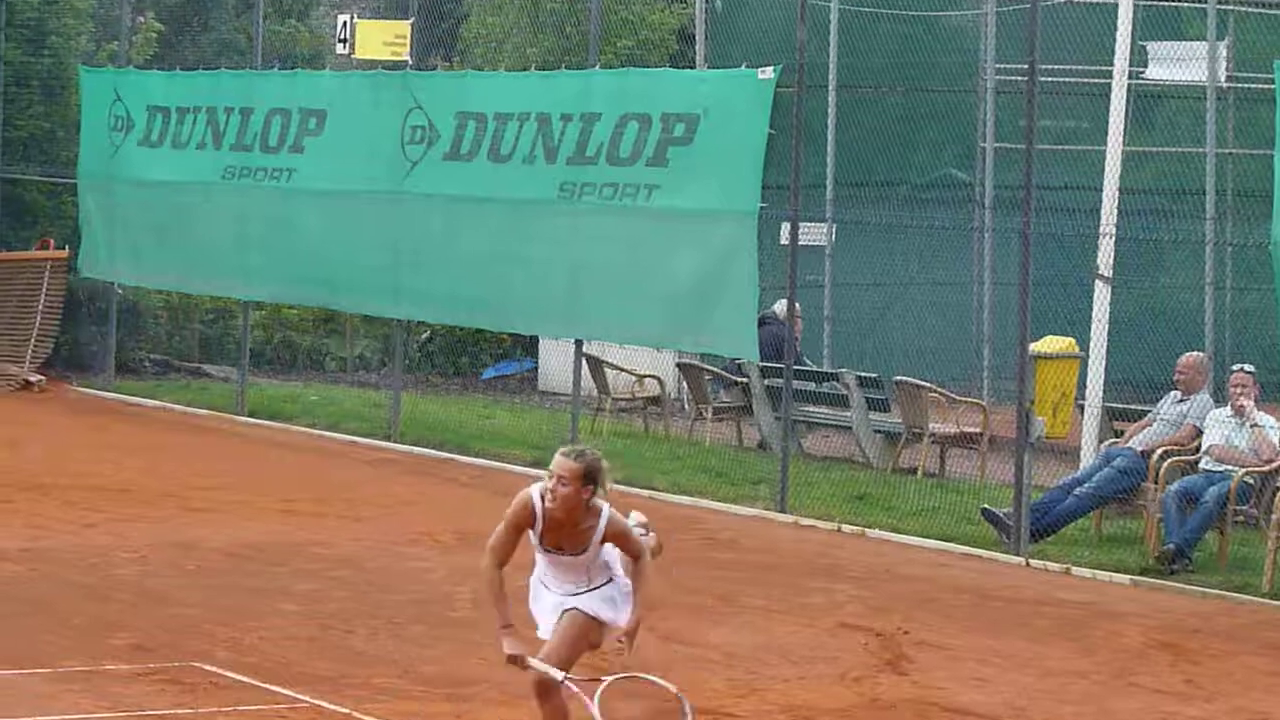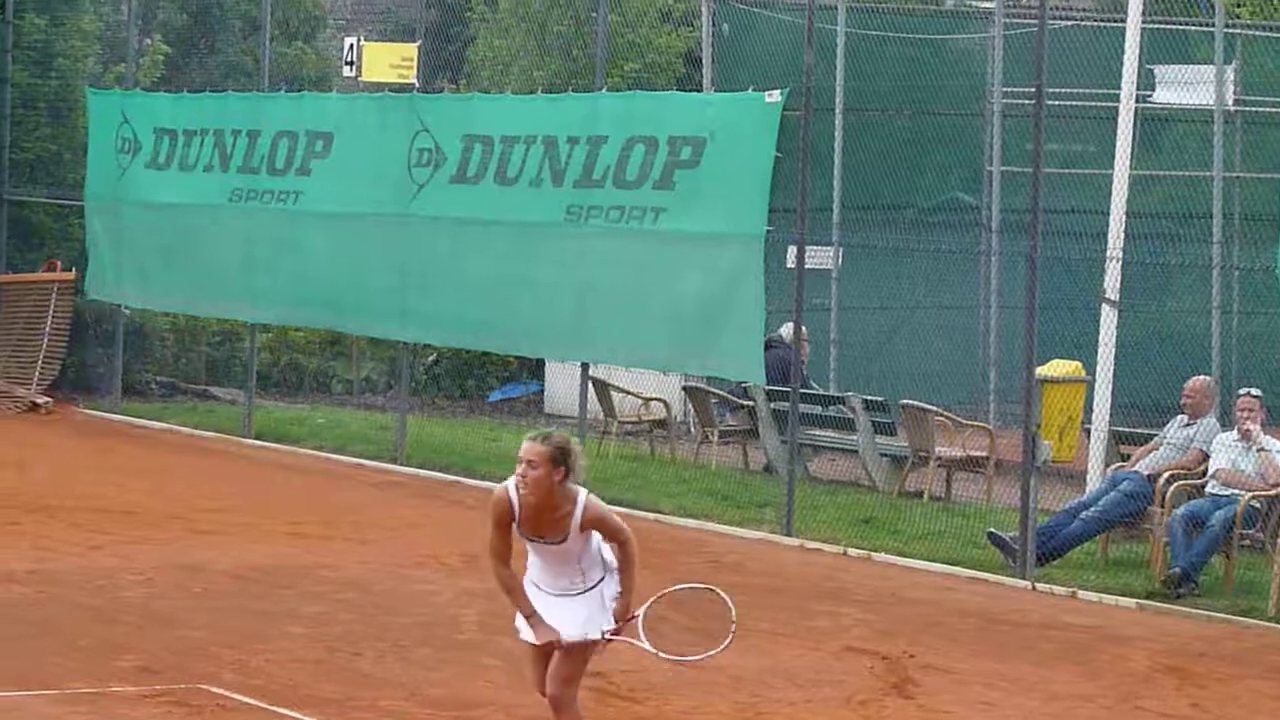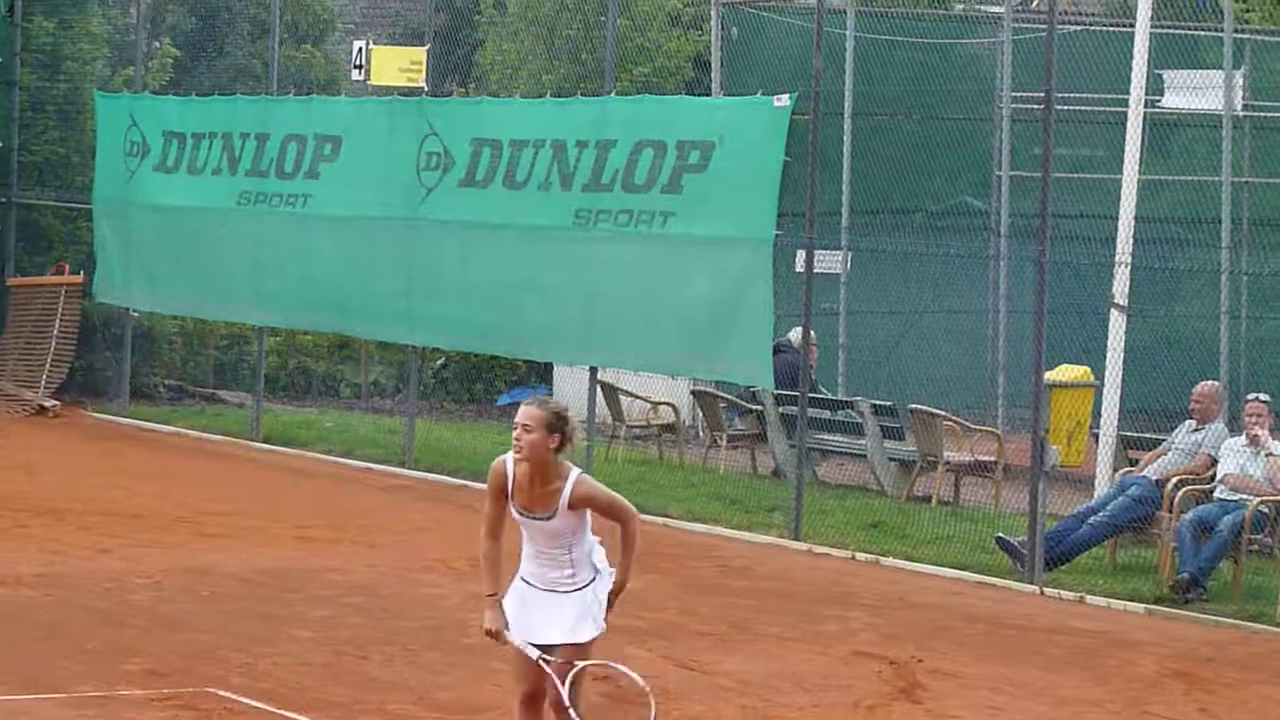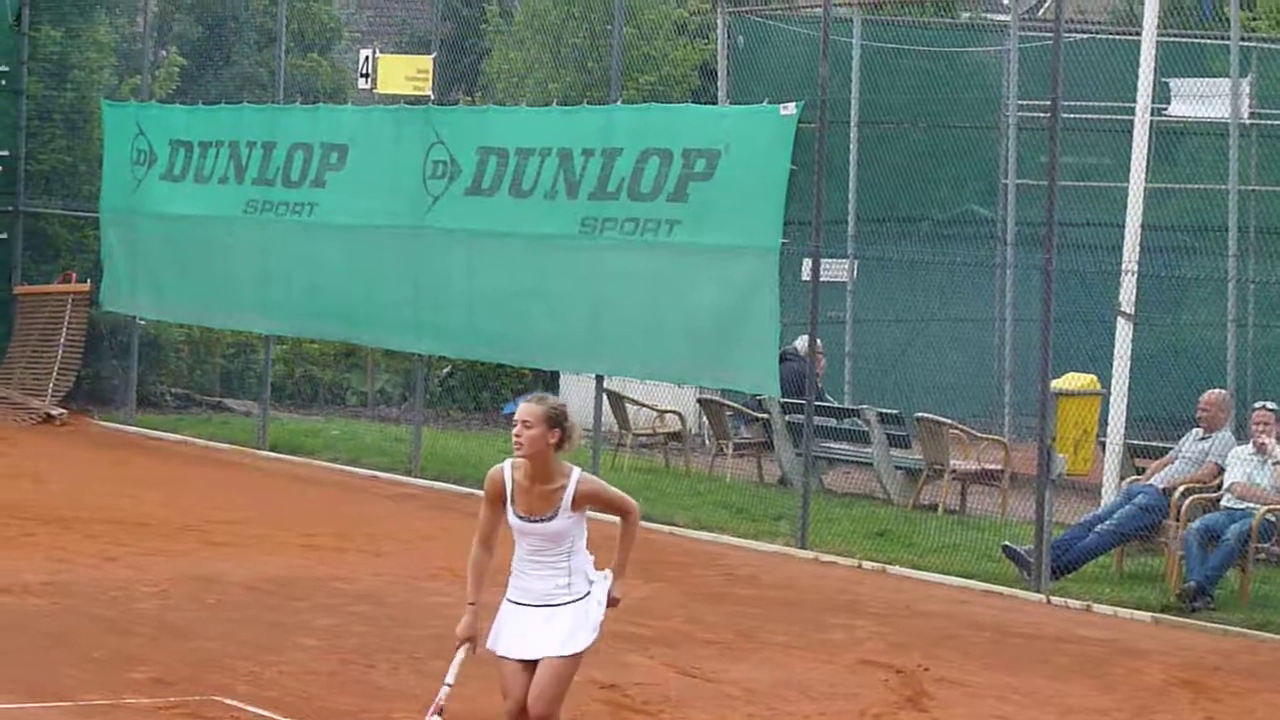
dt=0.2s
person 1, frame 1
left shoulder: (605, 521)
right shoulder: (529, 502)
left elbow: (638, 556)
right elbow: (492, 564)
left wrist: (635, 616)
right wrist: (507, 632)
left hip: (593, 591)
right hip: (550, 589)
left knee: (545, 680)
right knee: (588, 640)
person 1, frame 2
left shoulder: (586, 508)
right shoulder: (505, 498)
left elbow: (625, 541)
right elbow: (499, 564)
left wrist: (625, 601)
right wrist: (536, 623)
left hip: (586, 594)
right hip: (541, 589)
left knee: (558, 692)
right knee: (544, 687)
person 1, frame 3
left shoulder: (578, 487)
right shoulder: (502, 470)
left elbow: (629, 519)
right elbow: (491, 539)
left wrist: (621, 580)
right wrist: (491, 604)
left hip: (576, 593)
right hip: (531, 589)
right knee: (529, 693)
person 1, frame 4
left shoulder: (580, 486)
right shoulder: (500, 478)
left elbow: (630, 511)
right elbow: (482, 546)
left wrist: (617, 579)
right wrist: (470, 611)
left hip: (569, 608)
right hip: (519, 607)
person 2, frame 1
left shoulder: (1202, 402)
right shoulder: (1172, 396)
left elbow: (1184, 438)
left wrist: (1146, 448)
right wrist: (1121, 444)
left hip: (1144, 461)
right hip: (1123, 451)
left knee: (1087, 492)
right knee: (1070, 484)
left ankle: (1031, 531)
person 2, frame 2
left shoulder: (1209, 426)
right shoulder: (1178, 420)
left elbow: (1191, 462)
left wrist: (1152, 472)
right wrist: (1127, 468)
left hip: (1149, 485)
right hip: (1130, 475)
left knee: (1094, 516)
right knee: (1077, 507)
left ankle: (1038, 554)
person 2, frame 3
left shoulder: (1217, 431)
right shoulder: (1187, 426)
left elbow: (1199, 467)
left wrist: (1161, 477)
right wrist: (1135, 473)
left hip: (1158, 490)
right hip: (1138, 480)
left knee: (1102, 521)
right knee: (1085, 512)
left ankle: (1046, 559)
person 2, frame 4
left shoulder: (1224, 440)
right shoulder: (1194, 434)
left elbow: (1206, 475)
left wrist: (1168, 485)
right wrist: (1142, 481)
left hip: (1165, 498)
right hip: (1146, 489)
left knee: (1108, 529)
right knee: (1092, 521)
left ankle: (1053, 568)
person 3, frame 1
right shoulder: (1216, 415)
right elbow: (1215, 453)
left wrist: (1252, 419)
right wrist: (1253, 461)
left hip: (1240, 482)
right hip: (1208, 475)
left knee: (1212, 497)
right knee: (1173, 491)
left ankle: (1176, 549)
right ankle: (1179, 555)
person 3, frame 2
right shoulder: (1222, 439)
right elbow: (1222, 476)
left wrist: (1259, 442)
right wrist: (1259, 485)
left hip: (1246, 506)
right hip: (1214, 498)
left knee: (1218, 521)
right knee: (1179, 515)
left ankle: (1183, 572)
right ankle: (1184, 579)
person 3, frame 3
right shoulder: (1231, 445)
right elbow: (1230, 482)
left hip: (1255, 511)
right hip: (1222, 503)
left knee: (1226, 526)
right knee: (1187, 521)
left ankle: (1191, 577)
right ankle: (1193, 584)
person 3, frame 4
right shoulder: (1238, 453)
right elbow: (1237, 490)
left hip: (1262, 519)
right hip: (1230, 512)
left knee: (1234, 534)
right knee: (1195, 529)
left ankle: (1198, 586)
right ankle: (1201, 592)
